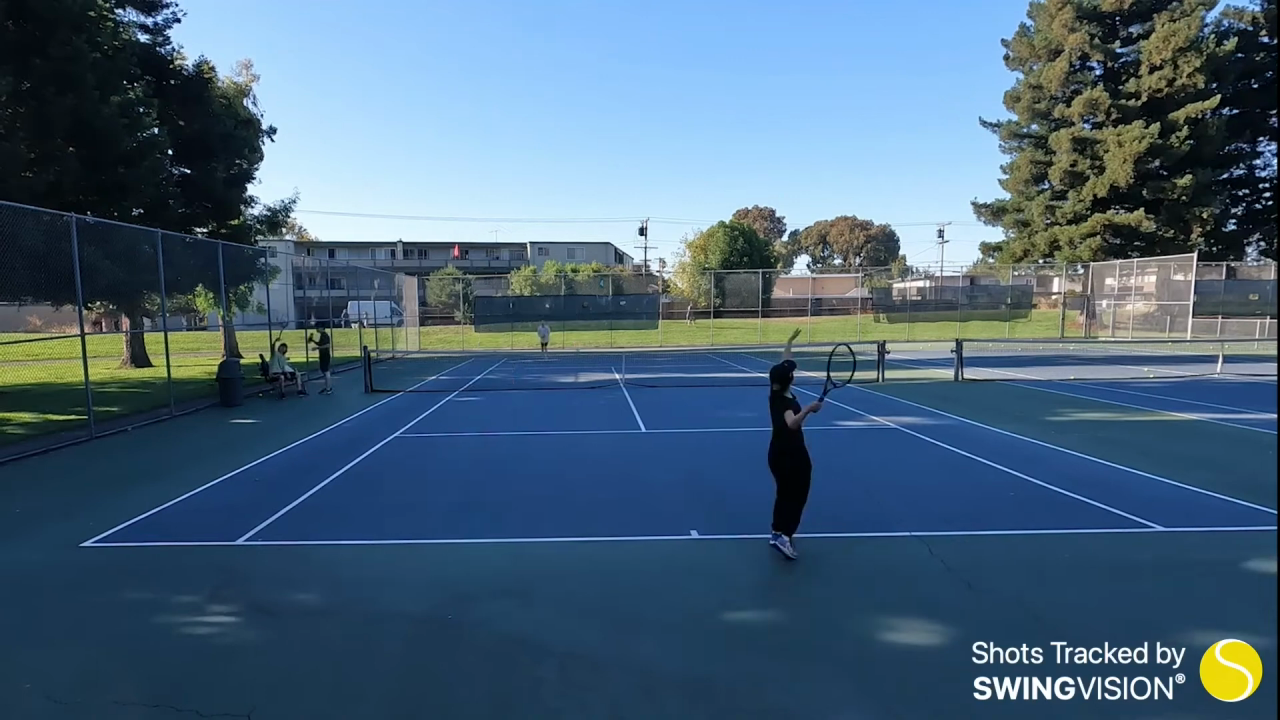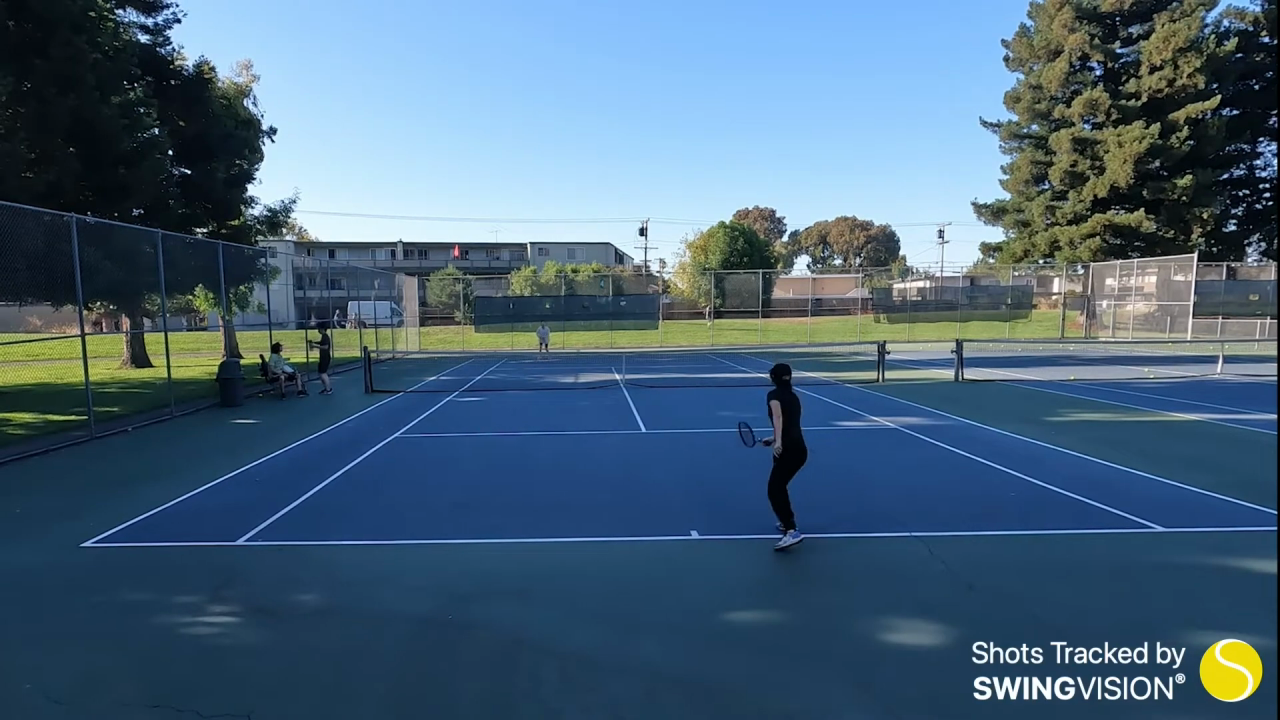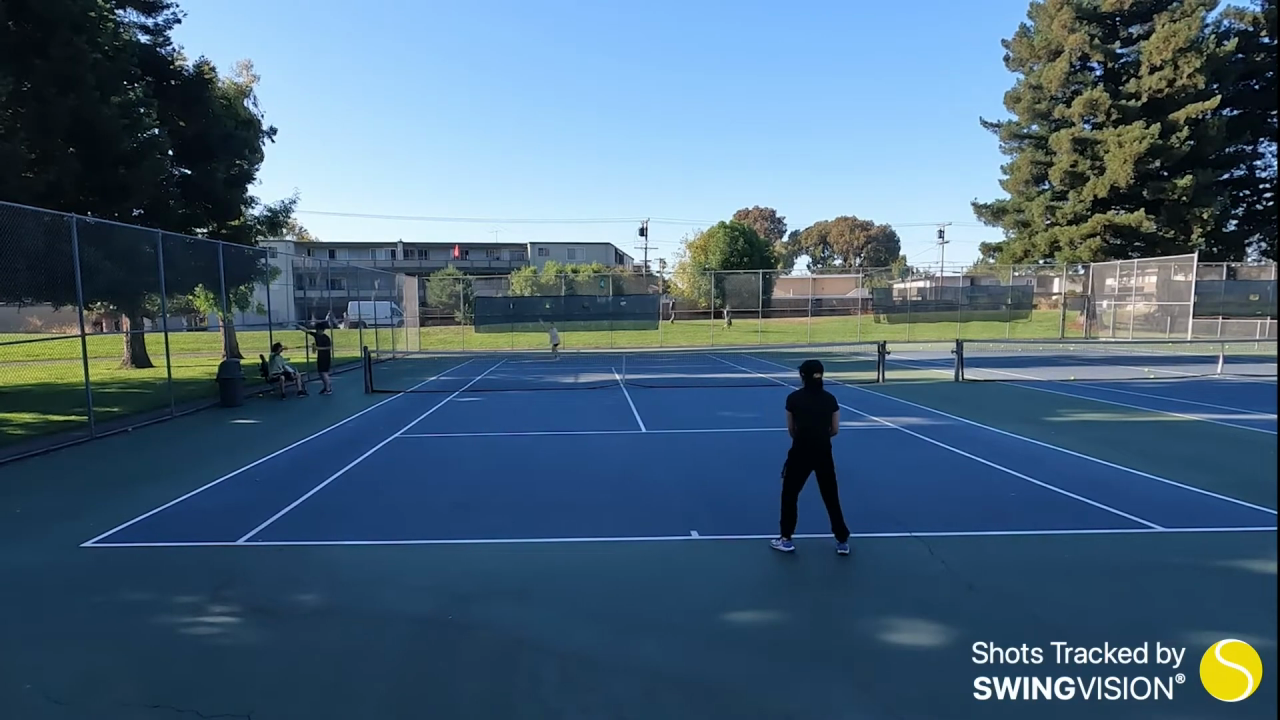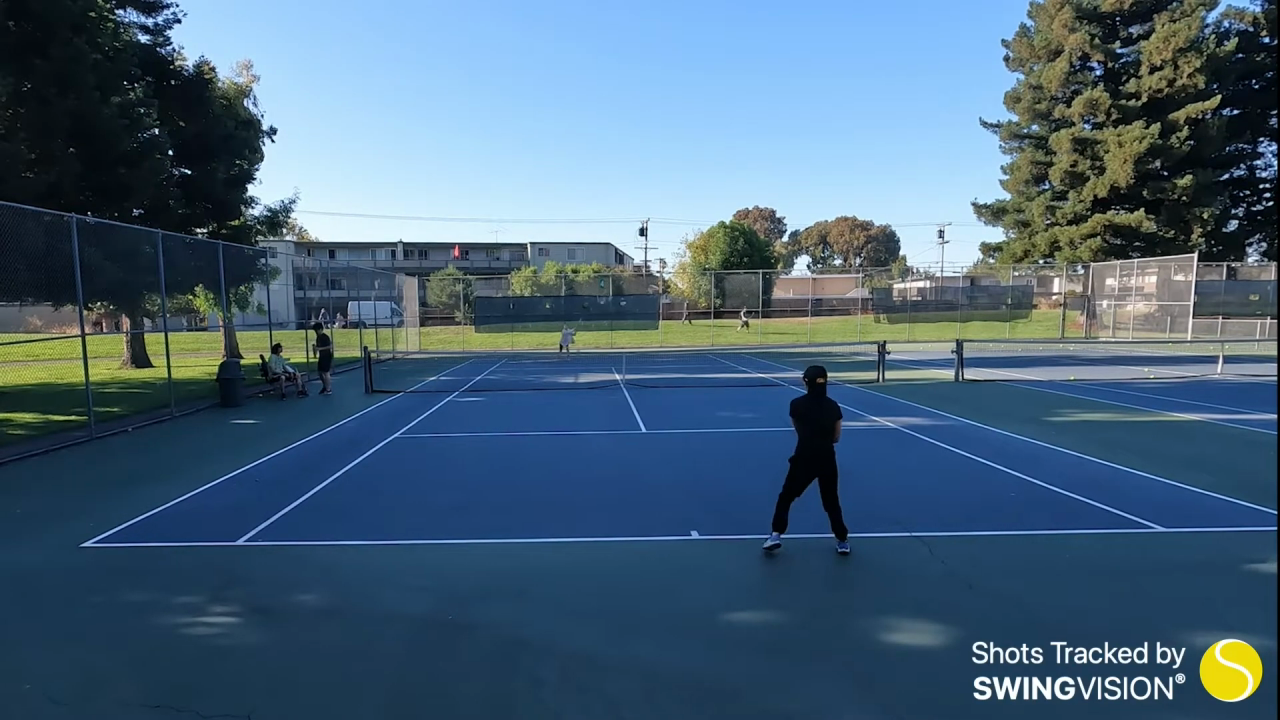
dt=1s
person 1, frame 1
left shoulder: (775, 395)
right shoulder: (785, 402)
left elbow: (783, 364)
right elbow: (792, 424)
left wrist: (790, 343)
right wrist: (808, 411)
left hip: (776, 455)
right hip: (795, 456)
left knee: (783, 493)
right knee: (798, 496)
left ankle: (777, 534)
right ankle: (784, 537)
person 1, frame 2
left shoulder: (774, 395)
right shoulder: (793, 397)
left elbow: (777, 418)
left wrist: (778, 442)
right wrist: (775, 440)
left hip: (788, 449)
right hip: (799, 449)
left knee: (774, 491)
right knee: (779, 487)
left ankle: (791, 532)
right ankle: (789, 522)
person 1, frame 3
left shoulder: (794, 398)
right shoulder: (830, 399)
left elbow: (792, 430)
right elbow: (834, 430)
left hip: (801, 451)
right hip: (823, 452)
left knee: (789, 494)
right knee: (831, 497)
left ankle: (786, 539)
right ankle: (842, 541)
person 1, frame 4
left shoulder: (797, 404)
right shoulder: (834, 407)
right elbow: (836, 438)
left hip: (803, 459)
right hip: (827, 459)
left knee: (786, 497)
right knee: (830, 501)
left ankle: (775, 535)
right ankle: (842, 542)
